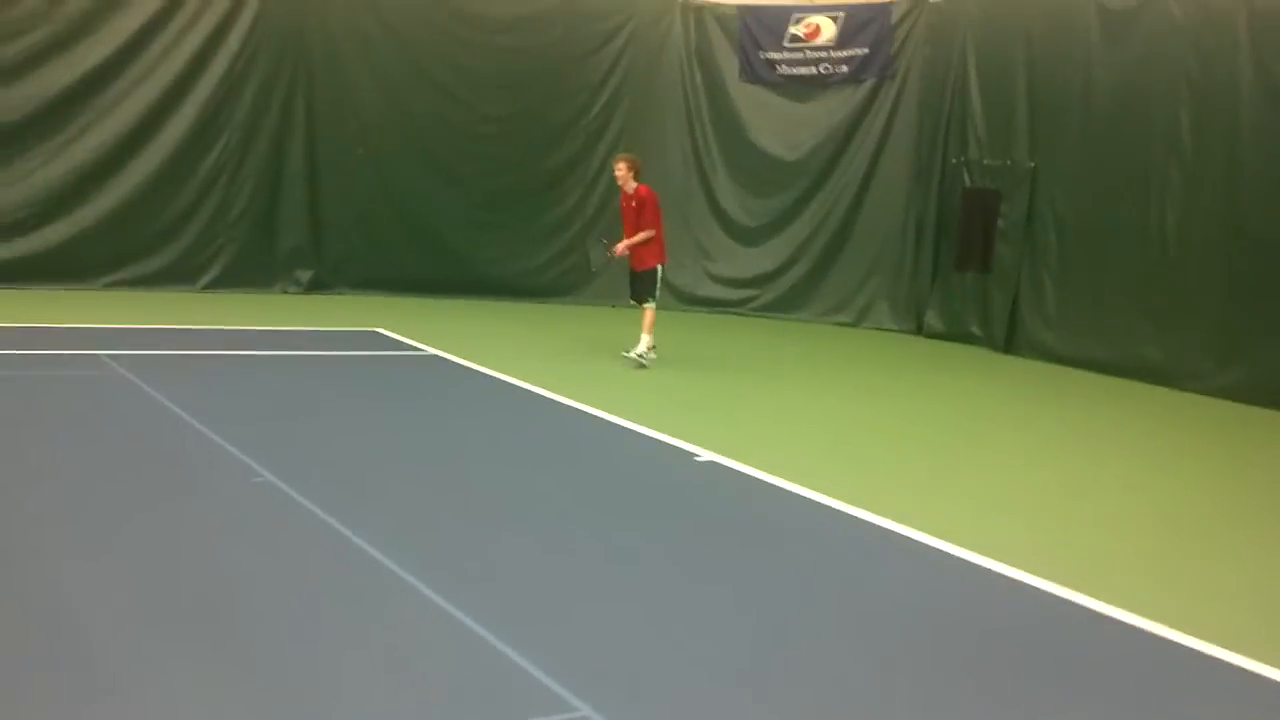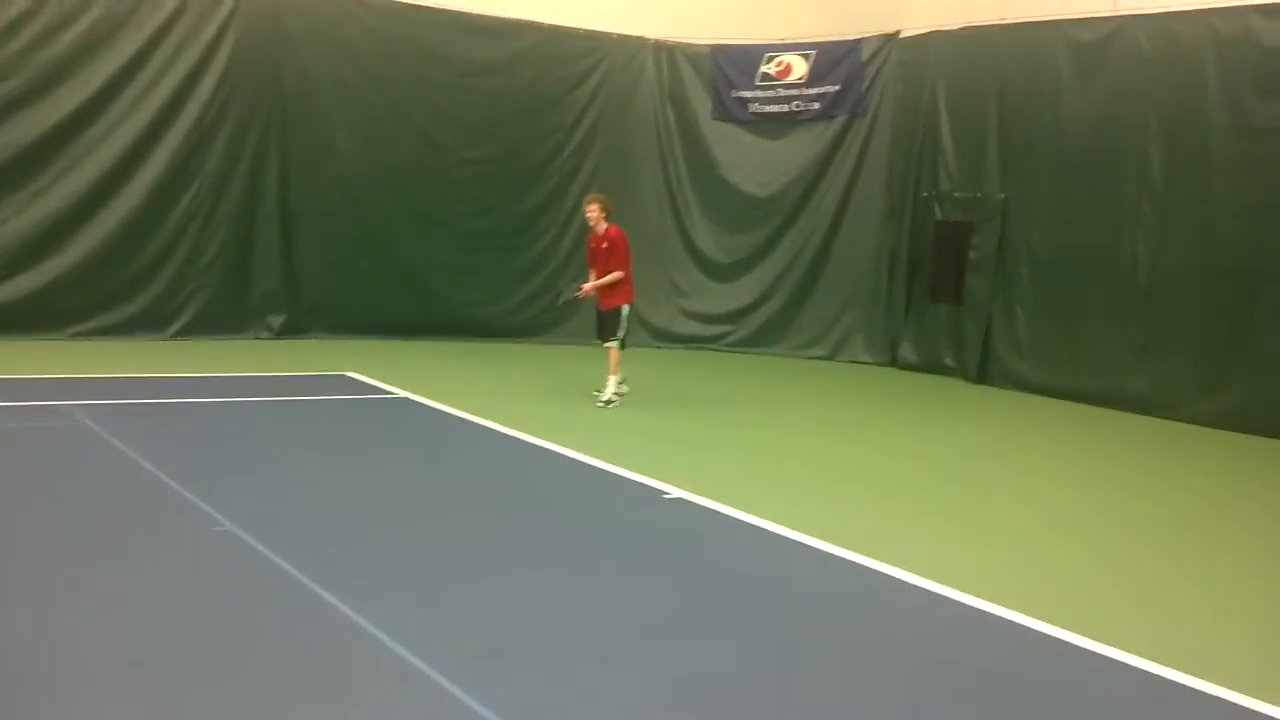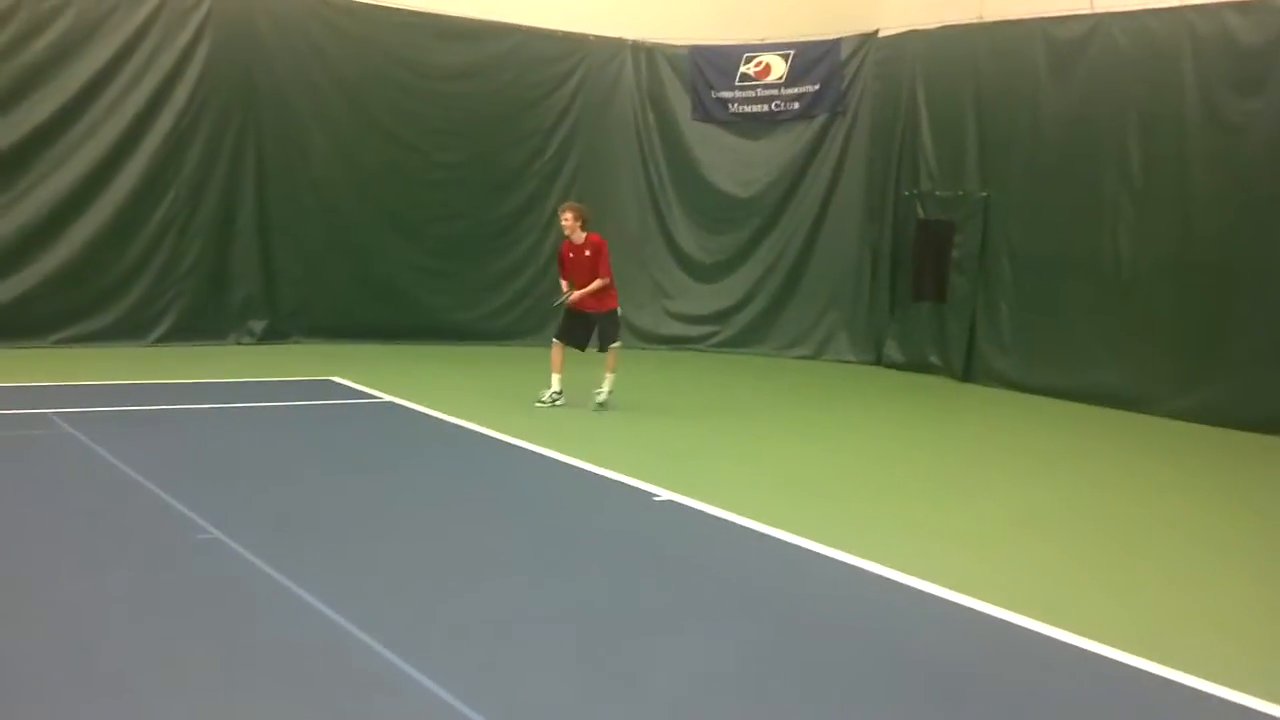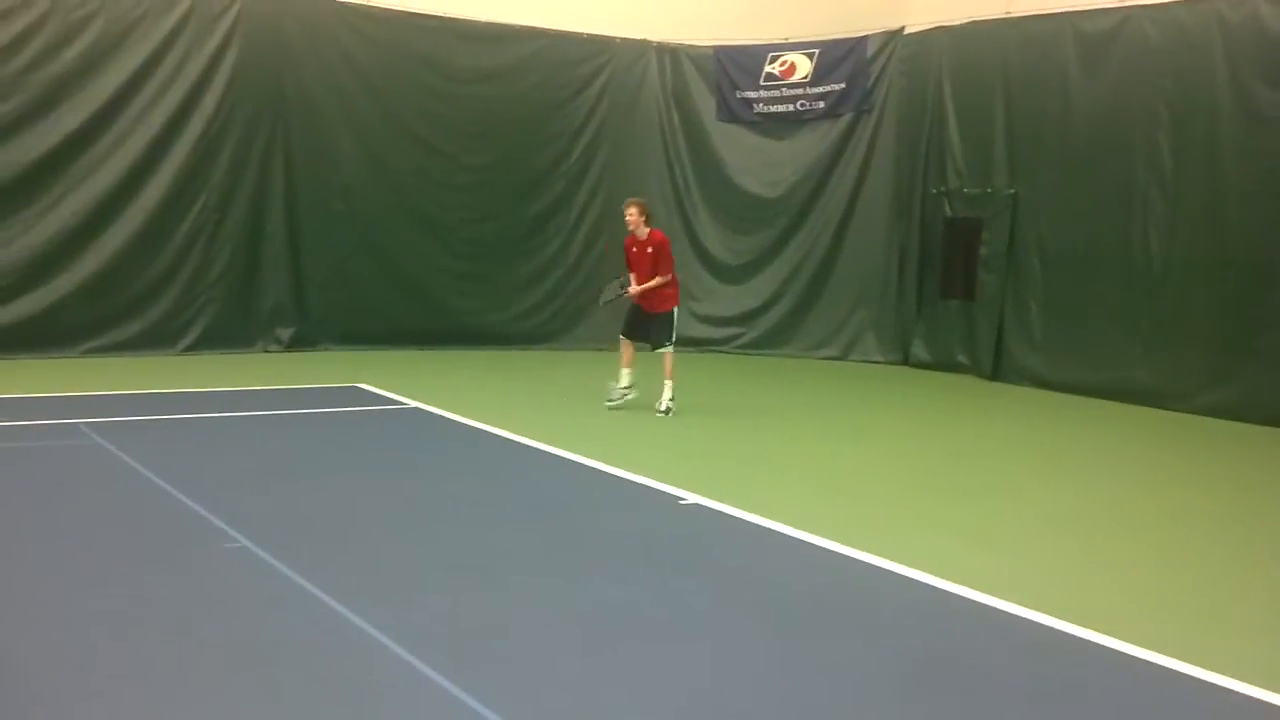
dt=0.4s
person 1, frame 1
left shoulder: (645, 195)
right shoulder: (624, 197)
left elbow: (650, 231)
left wrist: (626, 244)
right wrist: (626, 246)
left hip: (651, 258)
right hip: (636, 257)
left knee: (649, 302)
right knee: (641, 302)
left ankle: (643, 349)
right ankle: (649, 346)
person 1, frame 2
left shoulder: (616, 236)
right shoulder: (592, 237)
left elbow: (620, 272)
left wrist: (595, 284)
right wrist: (590, 285)
left hip: (619, 297)
right hip: (602, 297)
left knee: (613, 342)
right knee: (605, 341)
left ankle: (613, 390)
right ankle: (619, 382)
person 1, frame 3
left shoulder: (597, 243)
right shoulder: (564, 248)
left elbow: (605, 278)
right elbow: (564, 277)
left wrist: (582, 293)
right wrist: (567, 292)
left hip: (605, 303)
right hip: (577, 305)
left knee: (611, 345)
right knee: (558, 342)
left ankle: (606, 388)
right ankle: (556, 391)
person 1, frame 4
left shoulder: (660, 240)
right shoulder: (628, 242)
left elbow: (666, 275)
left wrist: (641, 289)
right wrist: (634, 287)
left hip: (664, 301)
right hip: (640, 300)
left knee: (664, 347)
right knee: (627, 338)
left ankle: (667, 397)
right ankle: (624, 386)
